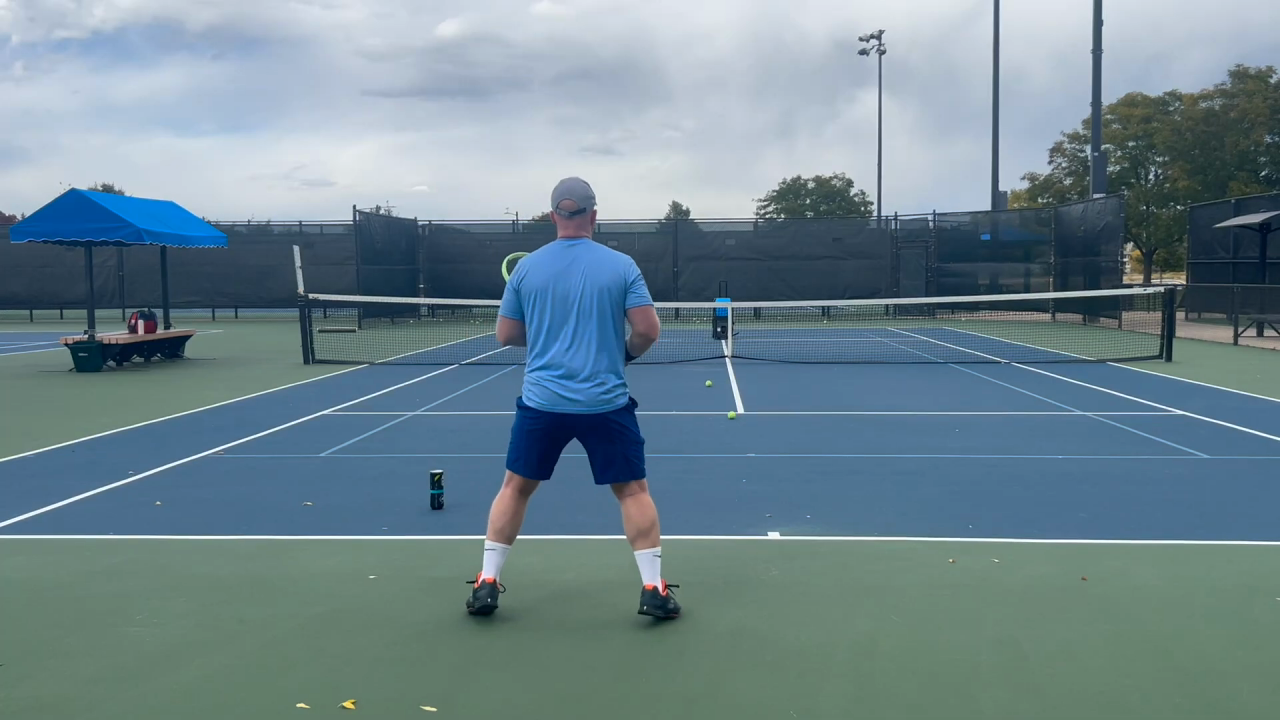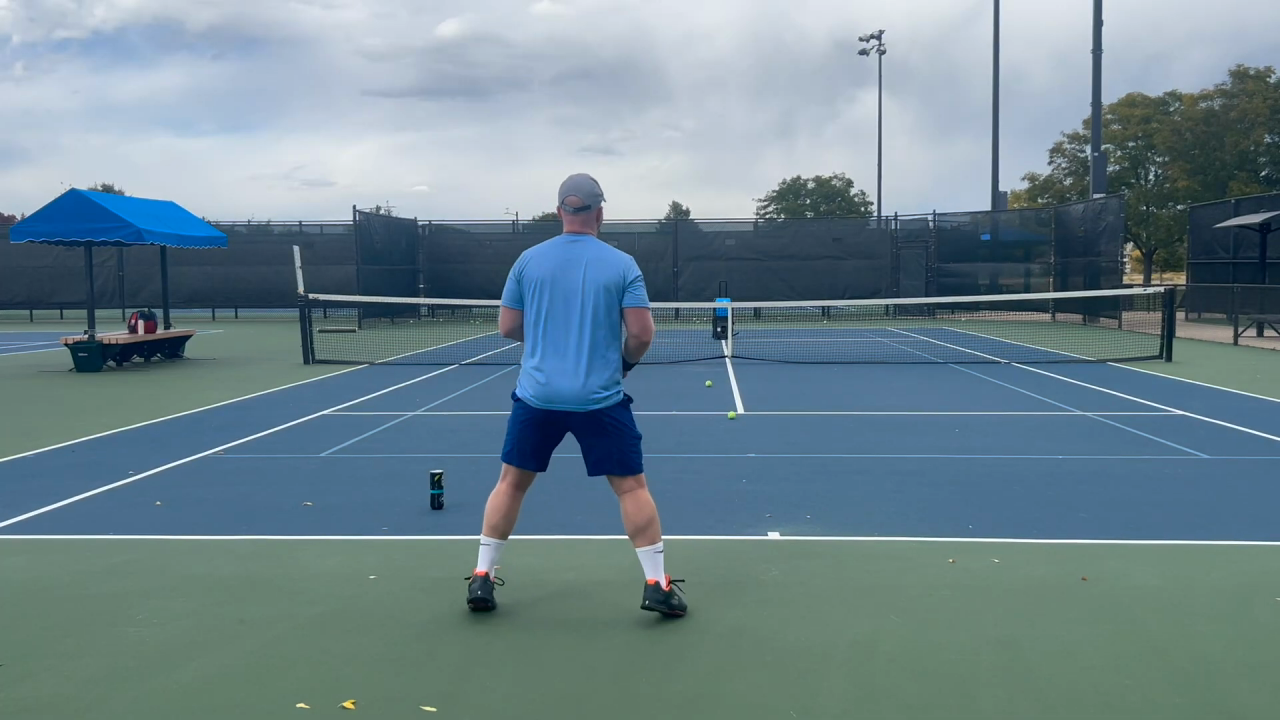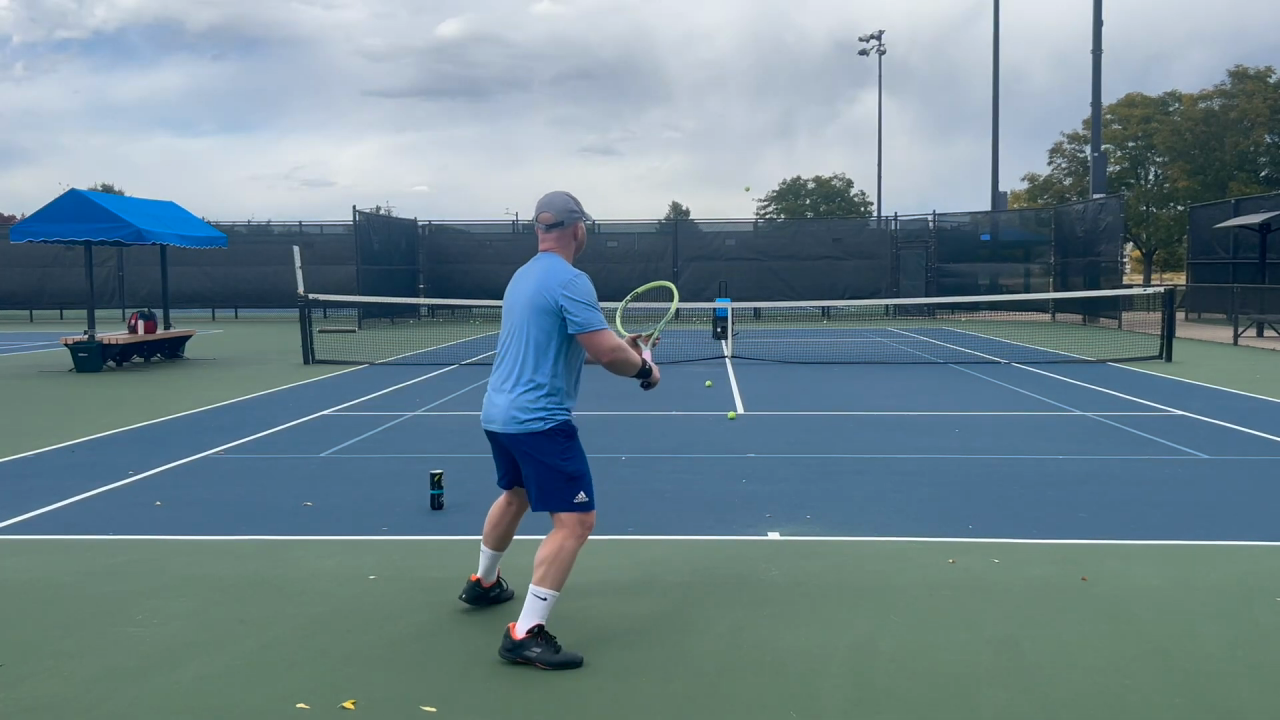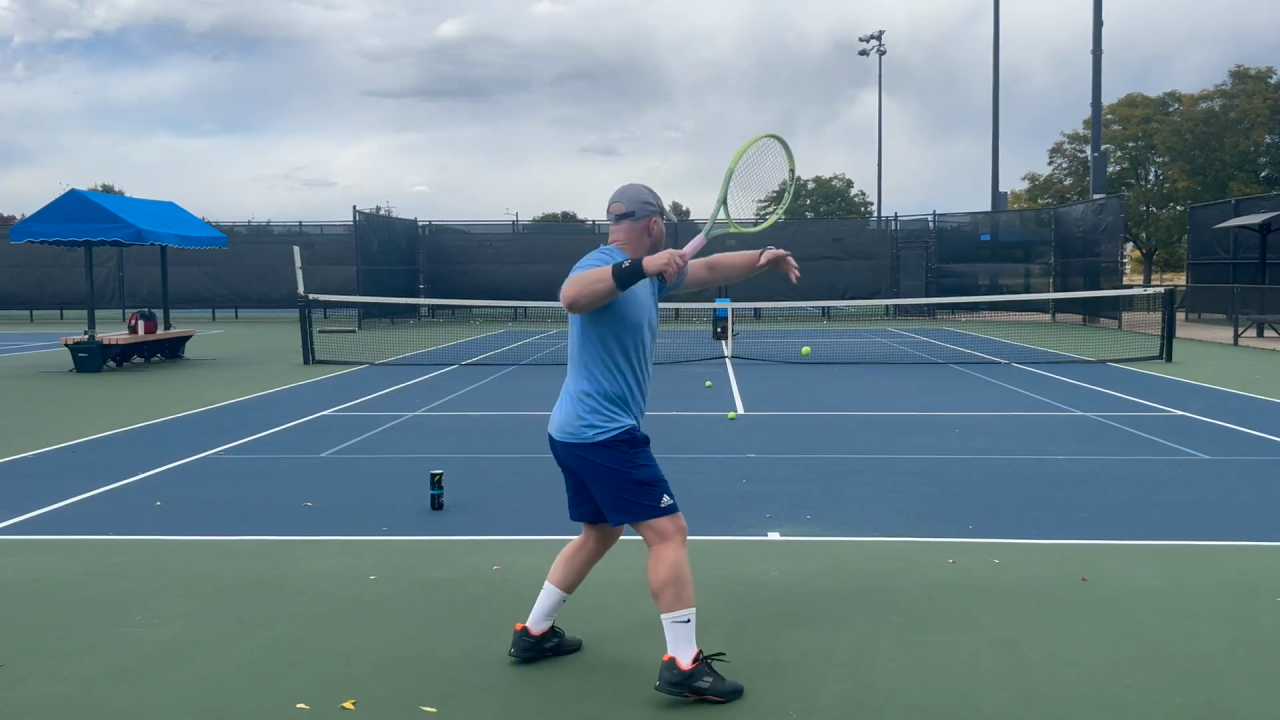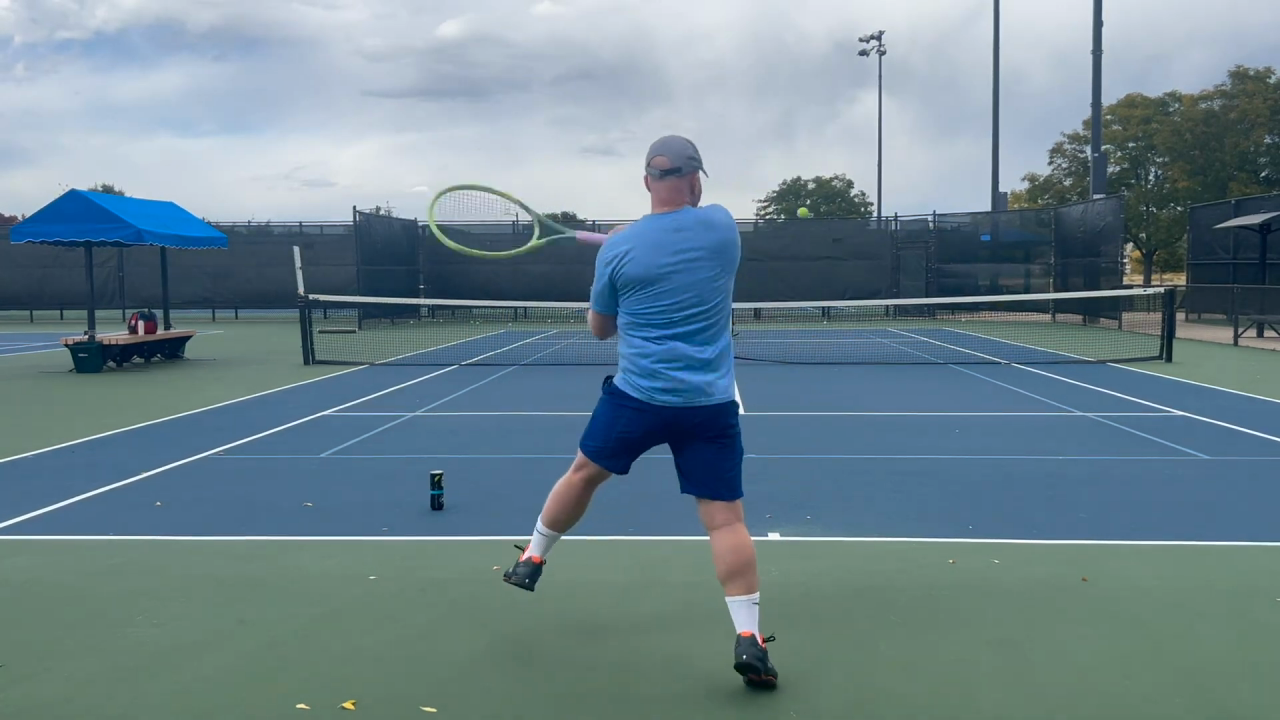
dt=0.7s
person 1, frame 1
left shoulder: (526, 268)
right shoulder: (621, 265)
left elbow: (506, 336)
right elbow: (648, 332)
right wrist: (626, 353)
left hip: (541, 401)
right hip: (605, 402)
left knee: (515, 488)
right knee: (634, 491)
left ankle: (487, 583)
right ankle: (654, 590)
person 1, frame 2
left shoulder: (529, 260)
right shoulder: (622, 265)
left elbow: (508, 327)
right elbow: (642, 333)
right wrist: (624, 361)
left hip: (536, 397)
right hip: (599, 400)
left knee: (511, 481)
right knee: (631, 485)
left ankle: (481, 578)
right ankle: (658, 585)
person 1, frame 3
left shoulder: (523, 276)
right shoulder: (571, 281)
right elbow: (605, 353)
left wrist: (617, 345)
right wrist: (645, 369)
left hip: (498, 414)
right hip: (540, 421)
left knee: (516, 494)
right knee: (574, 522)
left ankle: (483, 582)
right ankle: (524, 634)
person 1, frame 4
left shoulder: (643, 275)
right shoulder: (602, 264)
left elbow: (708, 270)
right elbow: (573, 294)
left wrist: (763, 257)
right wrist: (638, 265)
left hip: (583, 433)
right hip: (602, 435)
left knee: (598, 534)
right knee: (669, 533)
left ankle: (535, 630)
right ankle: (684, 665)
person 1, frame 5
left shoulder: (617, 249)
right shoulder: (721, 225)
left elbow: (600, 330)
left hip: (640, 396)
right hip: (710, 404)
left knee: (583, 474)
right knee: (725, 520)
left ankle: (532, 560)
right ankle: (749, 641)
